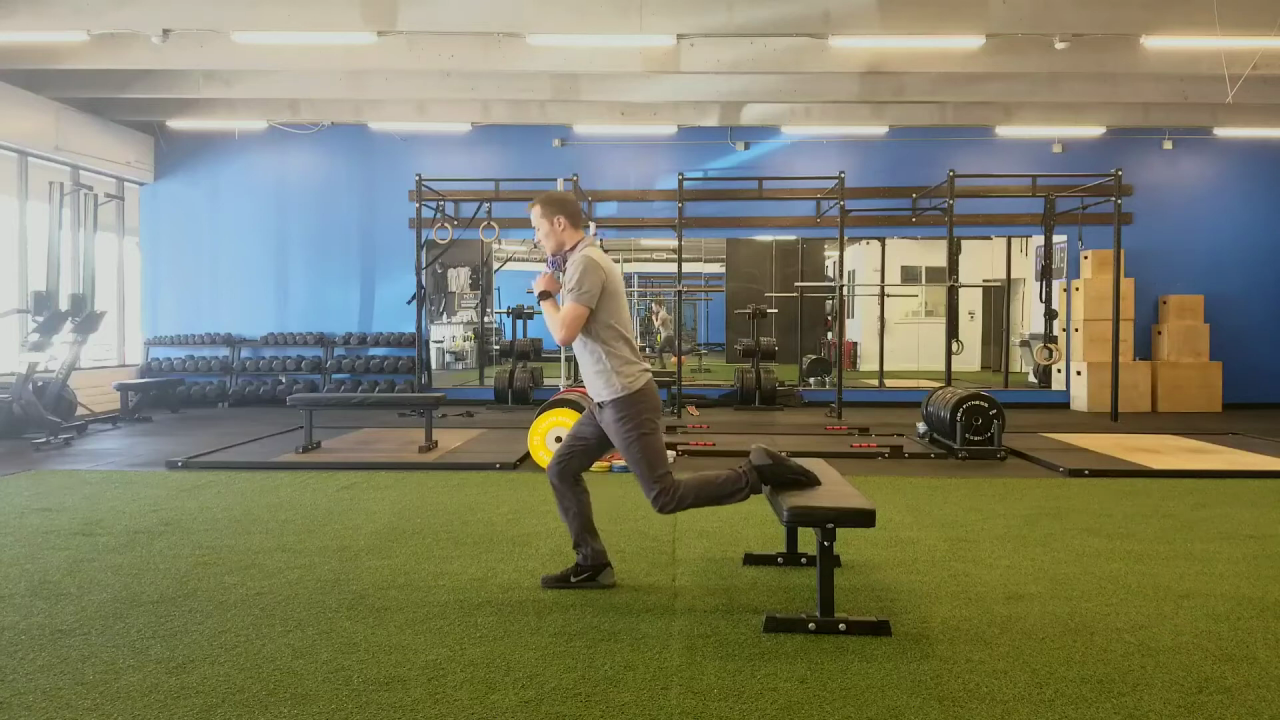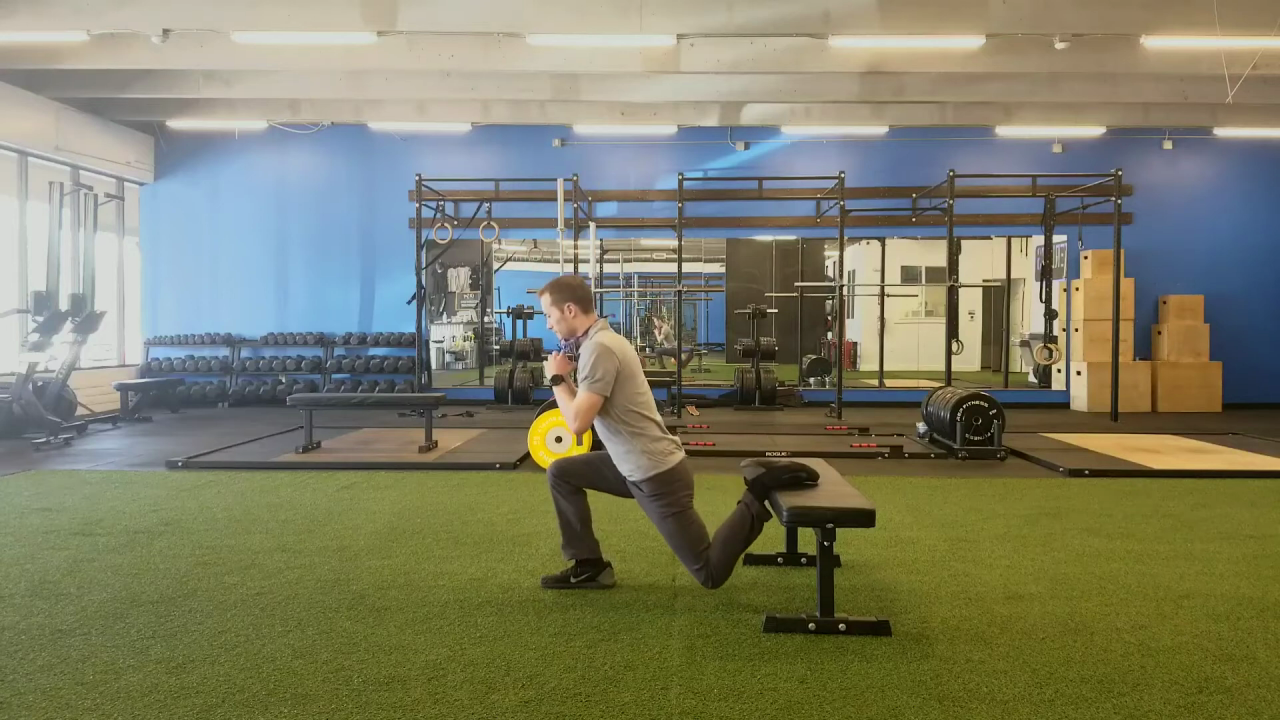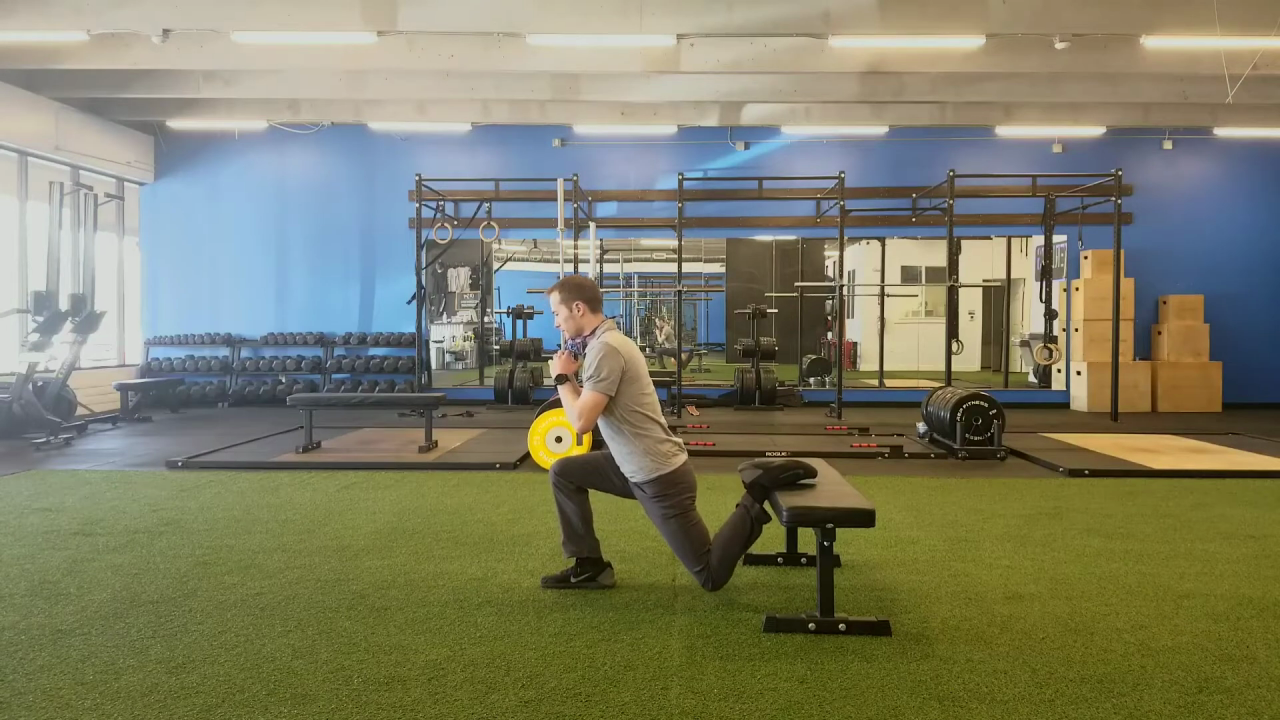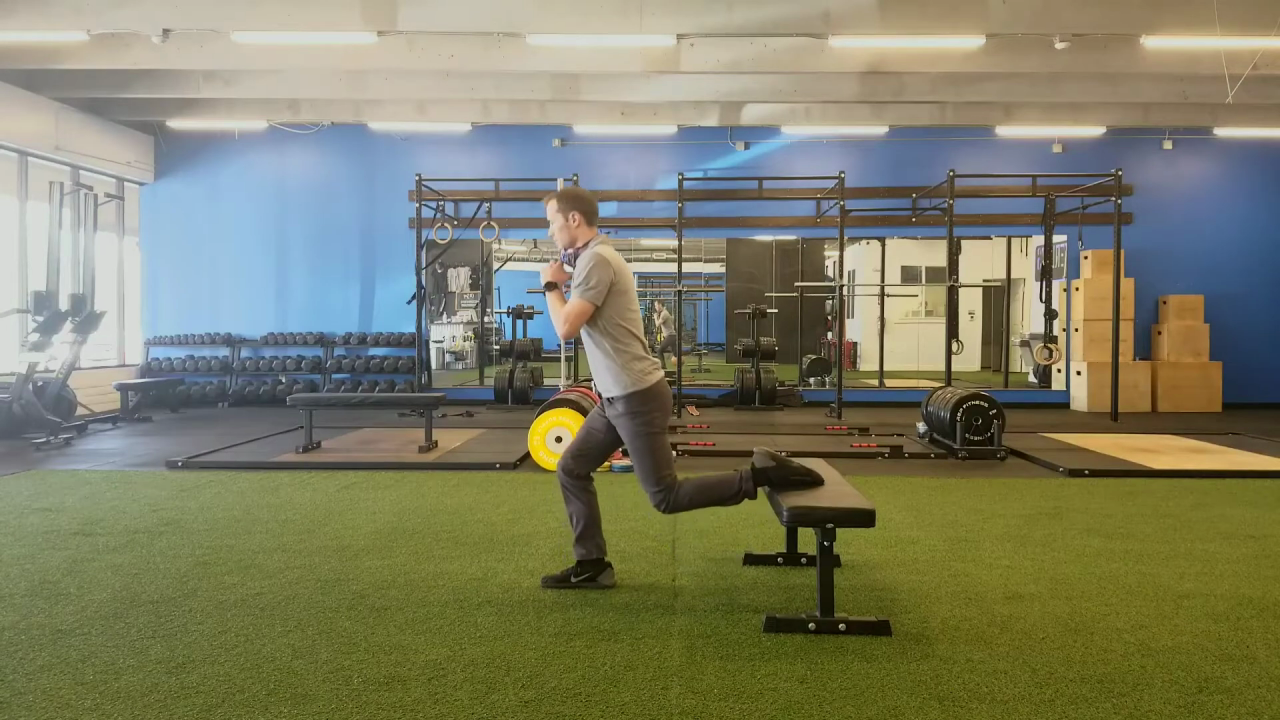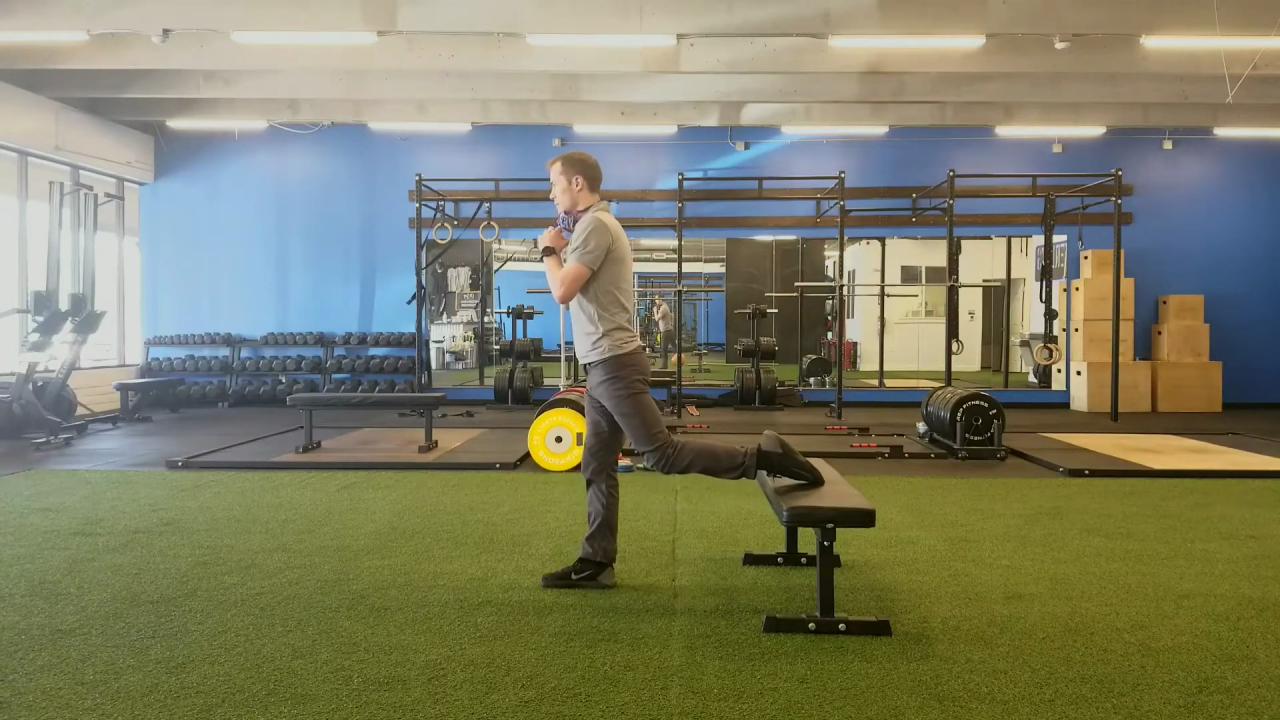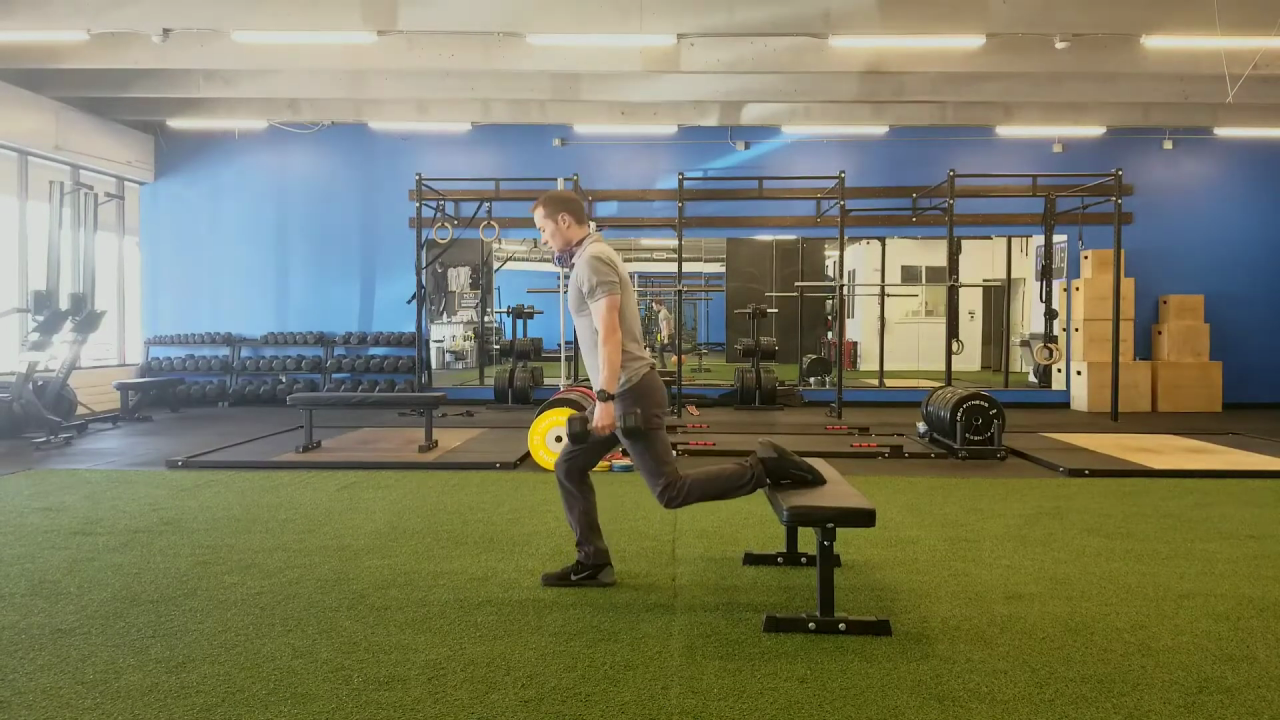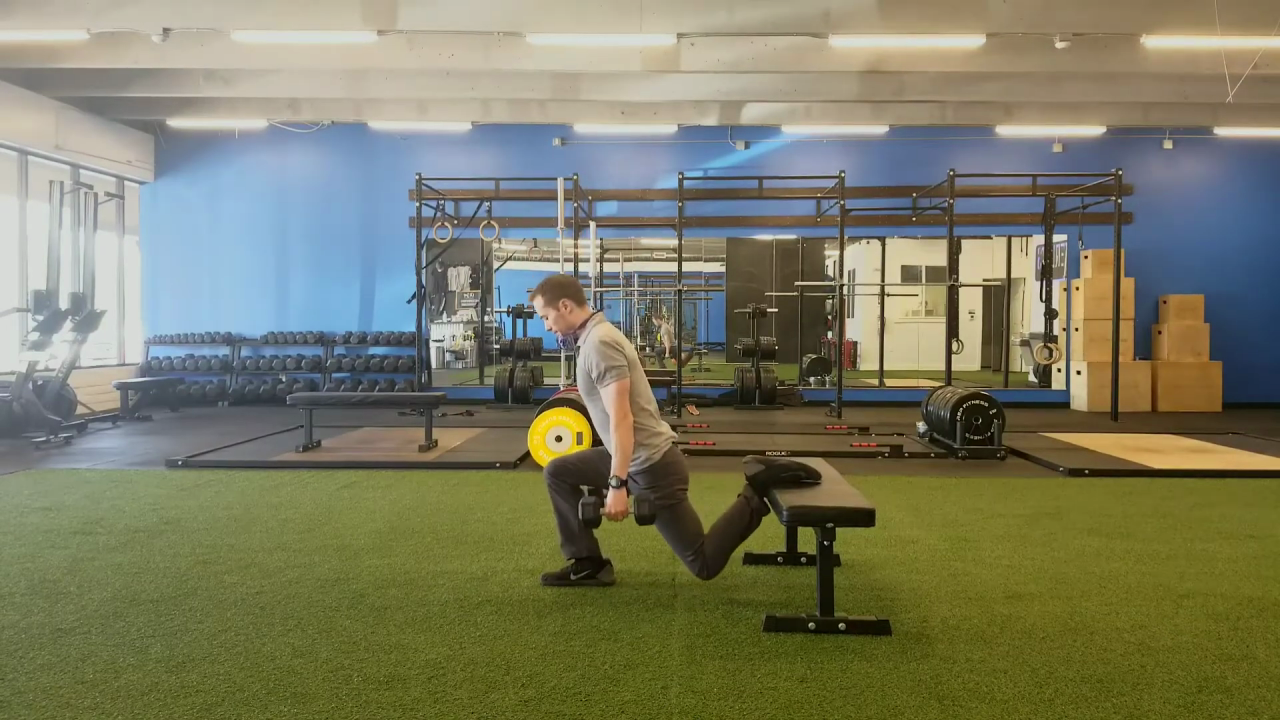
dt=0.7s
person 1, frame 1
left shoulder: (585, 262)
right shoulder: (585, 260)
left elbow: (564, 333)
right elbow: (574, 330)
left wrist: (545, 294)
right wrist: (557, 293)
left hip: (626, 399)
right hip: (609, 398)
left knee: (663, 494)
right knee: (562, 469)
left ankle: (756, 472)
right ankle: (592, 564)
person 1, frame 2
left shoulder: (598, 349)
right shoulder: (602, 339)
left elbow: (578, 422)
right elbow: (587, 406)
left wrist: (557, 380)
right wrist: (567, 381)
left hip: (656, 475)
right hip: (638, 467)
left knee: (710, 571)
right knee: (561, 474)
left ankle: (759, 493)
right ankle: (589, 565)
person 1, frame 3
left shoulder: (605, 349)
right shoulder: (608, 341)
left elbow: (582, 422)
right elbow: (590, 408)
left wrist: (562, 378)
right wrist: (570, 380)
left hip: (660, 477)
right hip: (641, 468)
left knee: (711, 574)
right knee: (564, 473)
left ankle: (759, 494)
right ankle: (590, 565)
person 1, frame 4
left shoulder: (596, 259)
right shoulder: (595, 257)
left elbow: (567, 329)
right elbow: (578, 324)
left wrist: (551, 287)
right wrist: (564, 284)
left hip: (637, 396)
right hip: (617, 396)
left knee: (665, 496)
right knee: (572, 468)
left ankle: (758, 474)
right ankle: (591, 566)
person 1, frame 5
left shoulder: (594, 225)
right shoulder: (595, 225)
left elbow: (563, 291)
left wrist: (549, 251)
right wrist: (563, 251)
left hip: (614, 364)
right hip: (603, 366)
left knee: (663, 454)
right knee: (597, 468)
left ankle: (762, 457)
right ankle: (596, 563)
person 1, frame 6
left shoulder: (592, 260)
right shoulder: (590, 258)
left elbow: (609, 334)
left wrist: (604, 398)
right wrist: (606, 397)
left hip: (631, 392)
right hip: (620, 391)
left knee: (670, 489)
right knee: (570, 467)
left ankle: (765, 466)
right ankle: (593, 564)
person 1, frame 7
left shoulder: (599, 343)
right shoulder: (597, 335)
left elbow: (621, 419)
left wrist: (617, 486)
right wrist: (617, 475)
left hip: (651, 466)
right hip: (637, 457)
left knee: (704, 563)
right knee: (558, 473)
left ankle: (758, 493)
right ankle: (588, 562)
